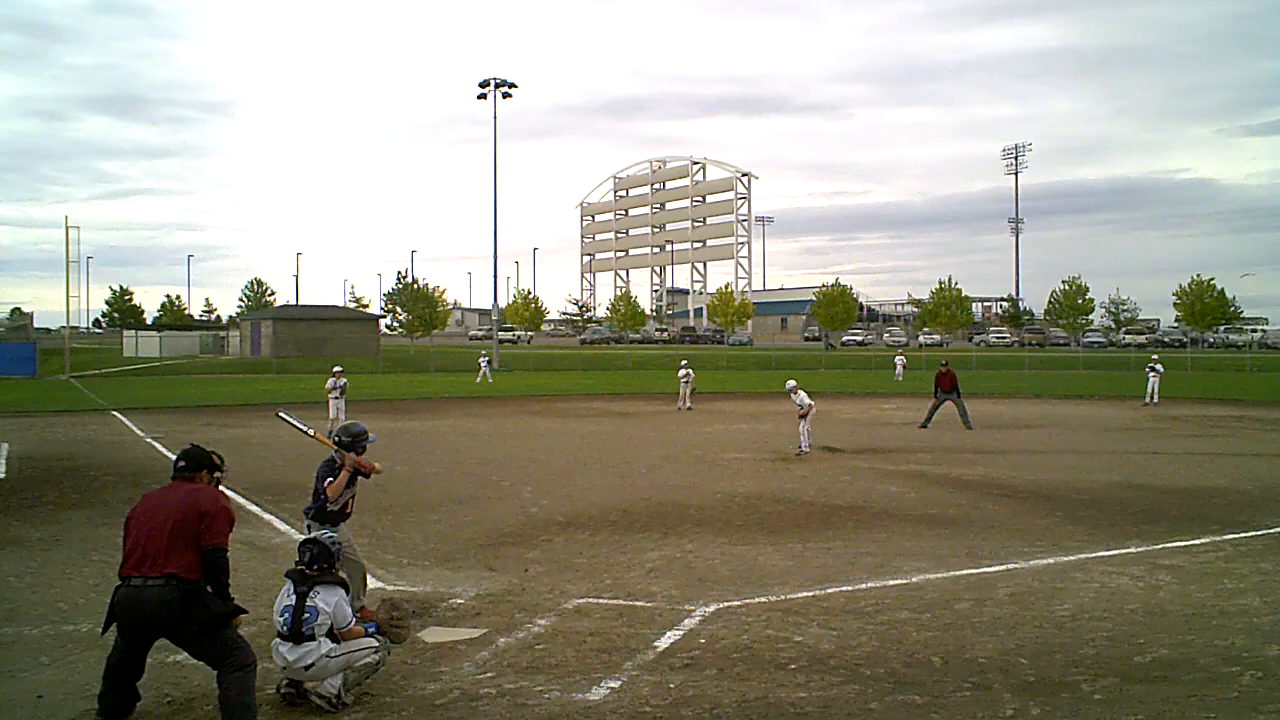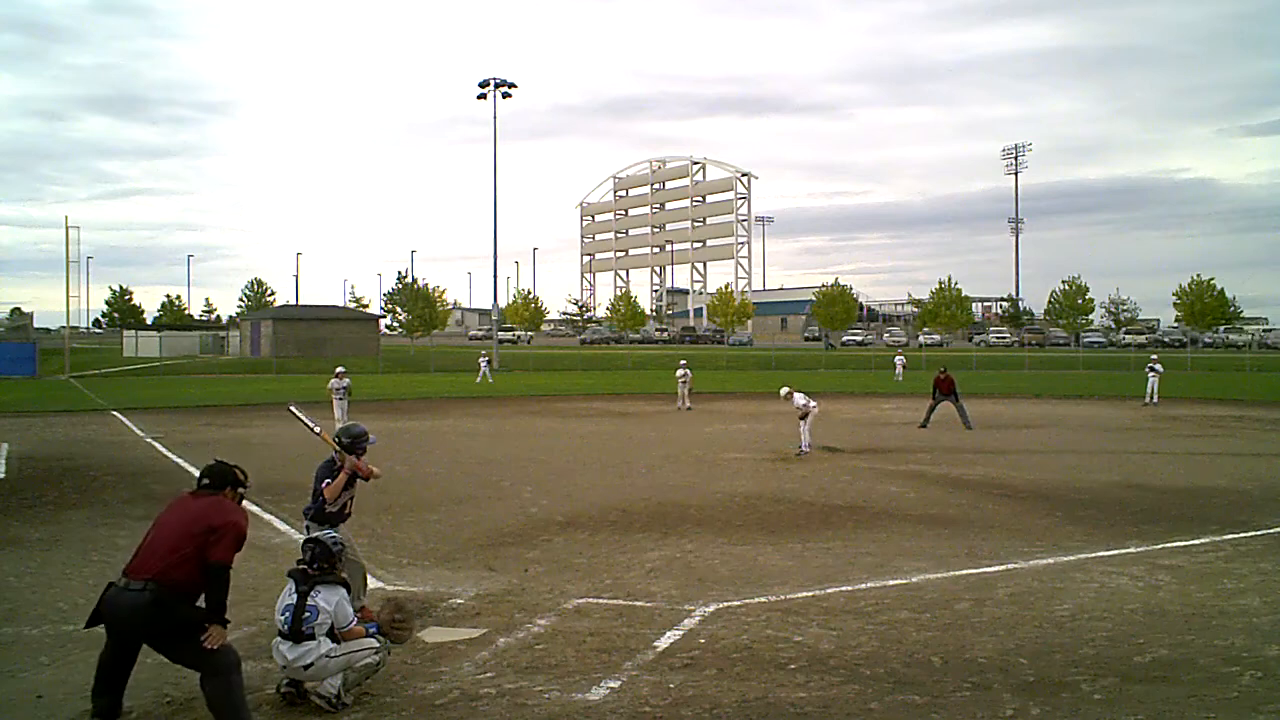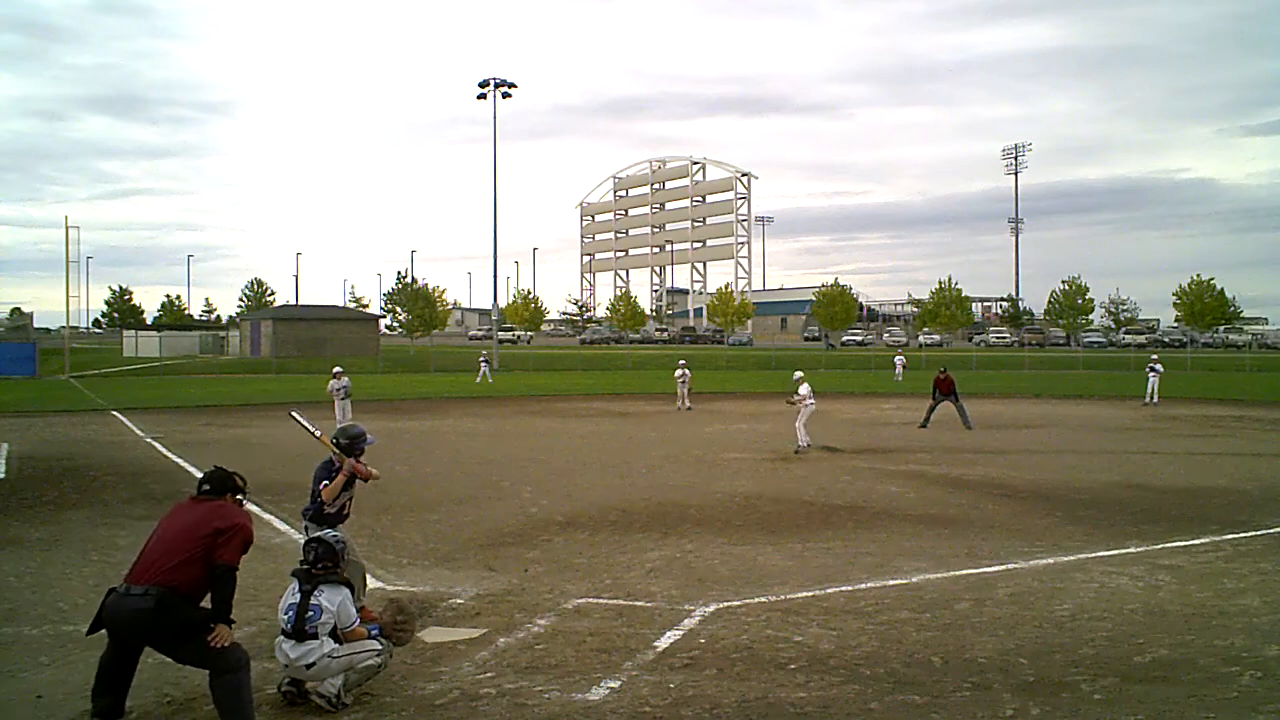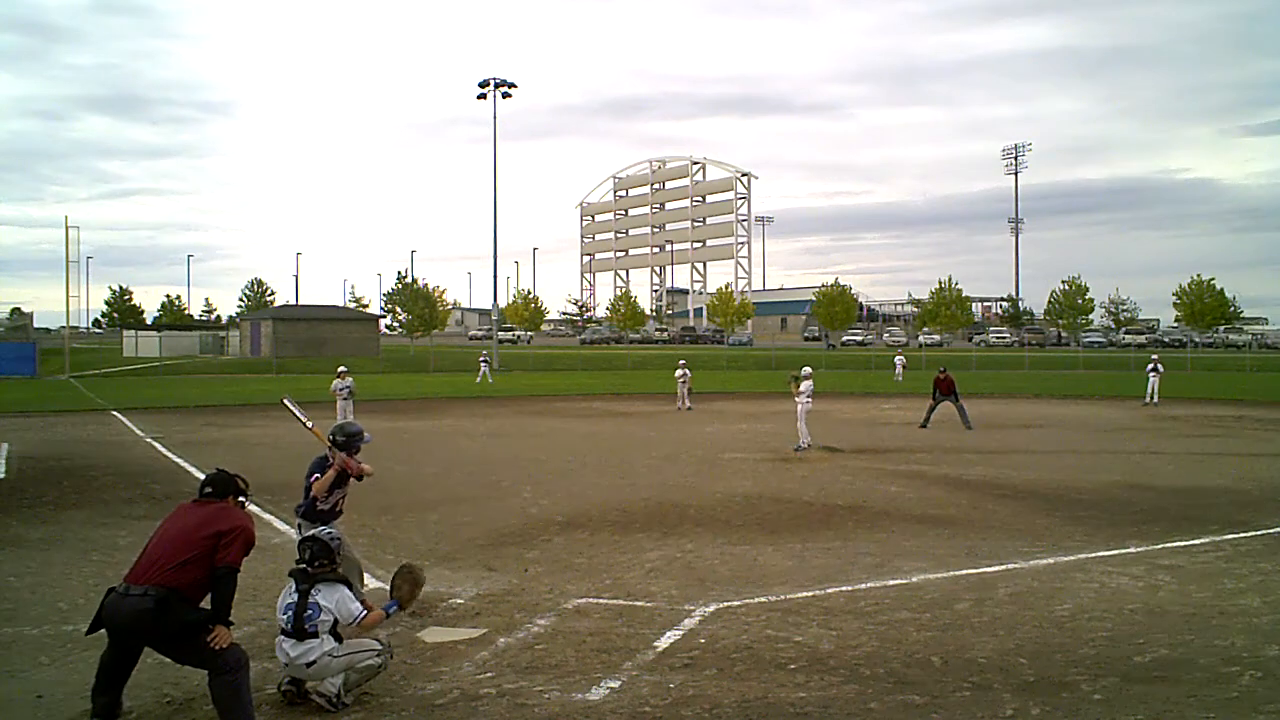
dt=0.5s
person 1, frame 1
left shoulder: (145, 500)
right shoulder: (212, 499)
left elbow: (130, 550)
right elbow: (215, 556)
right wrist: (225, 603)
left hip: (129, 599)
right hip: (175, 600)
left knee: (126, 653)
right knee: (239, 660)
person 1, frame 2
left shoulder: (179, 504)
right shoulder: (231, 513)
right elbow: (217, 571)
right wrist: (217, 621)
left hip: (116, 600)
right hip: (155, 607)
left knee: (118, 653)
right knee: (222, 664)
person 1, frame 3
left shoulder: (179, 510)
right shoulder: (236, 518)
right elbow: (224, 572)
right wrist: (222, 621)
left hip: (117, 605)
right hip: (156, 610)
left knee: (121, 650)
right knee: (232, 662)
person 1, frame 4
left shoulder: (182, 511)
right shoulder: (237, 520)
right elbow: (225, 575)
right wrist: (221, 622)
left hip: (116, 605)
right hip: (156, 610)
left knee: (120, 650)
right knee: (230, 662)
person 2, frame 1
left shoulder: (355, 462)
right shoulder: (327, 467)
left elbow: (379, 470)
right elbow: (332, 494)
left wrist: (369, 466)
right wrist: (347, 468)
left hip: (337, 525)
right hip: (318, 526)
left knee: (357, 566)
left ankle: (358, 605)
person 2, frame 2
left shoulder: (353, 463)
right shoulder: (326, 468)
left elbow: (378, 474)
right elbow: (329, 496)
left wrist: (368, 471)
right wrist: (347, 470)
left hip: (337, 526)
right hip: (318, 527)
left knee: (357, 566)
left ankle: (358, 606)
person 2, frame 3
left shoulder: (353, 464)
right shoulder: (325, 469)
left elbow: (376, 475)
right elbow: (327, 497)
left wrist: (366, 472)
right wrist: (345, 472)
left hip: (336, 526)
right hip: (316, 527)
left knee: (356, 566)
left ankle: (358, 606)
person 2, frame 4
left shoulder: (346, 461)
right shoulder: (319, 464)
left elbow: (370, 471)
right elbow: (317, 491)
left wrist: (358, 468)
right wrist: (335, 467)
left hip: (329, 523)
right hip: (310, 525)
left knee: (351, 561)
left ankle: (358, 601)
person 3, frame 1
left shoulder: (290, 585)
right shoulder: (334, 592)
right elbow: (348, 634)
right wrist: (372, 628)
left hip: (284, 663)
right hip: (312, 664)
right knee: (379, 647)
left ankle: (293, 682)
right ankle: (331, 689)
person 3, frame 2
left shoulder: (293, 584)
right shoulder: (335, 592)
right elbow: (348, 635)
right wrist: (373, 629)
left hip: (284, 662)
right hip: (313, 664)
right knee: (379, 647)
left ankle: (293, 683)
right ankle: (330, 690)
person 3, frame 3
left shoulder: (296, 584)
right shoulder: (339, 591)
left elbow: (285, 621)
right elbow: (351, 636)
right wrist: (376, 630)
left hip: (286, 662)
right hip: (315, 664)
right knee: (381, 650)
left ankle: (293, 682)
right ankle: (332, 690)
person 3, frame 4
left shoulder: (292, 585)
right shoulder: (336, 590)
left elbow: (282, 625)
right elbow: (365, 623)
right wrist: (395, 605)
left hip: (287, 661)
right hip: (316, 663)
right knee: (381, 651)
left ankle: (293, 681)
right ankle: (332, 689)
